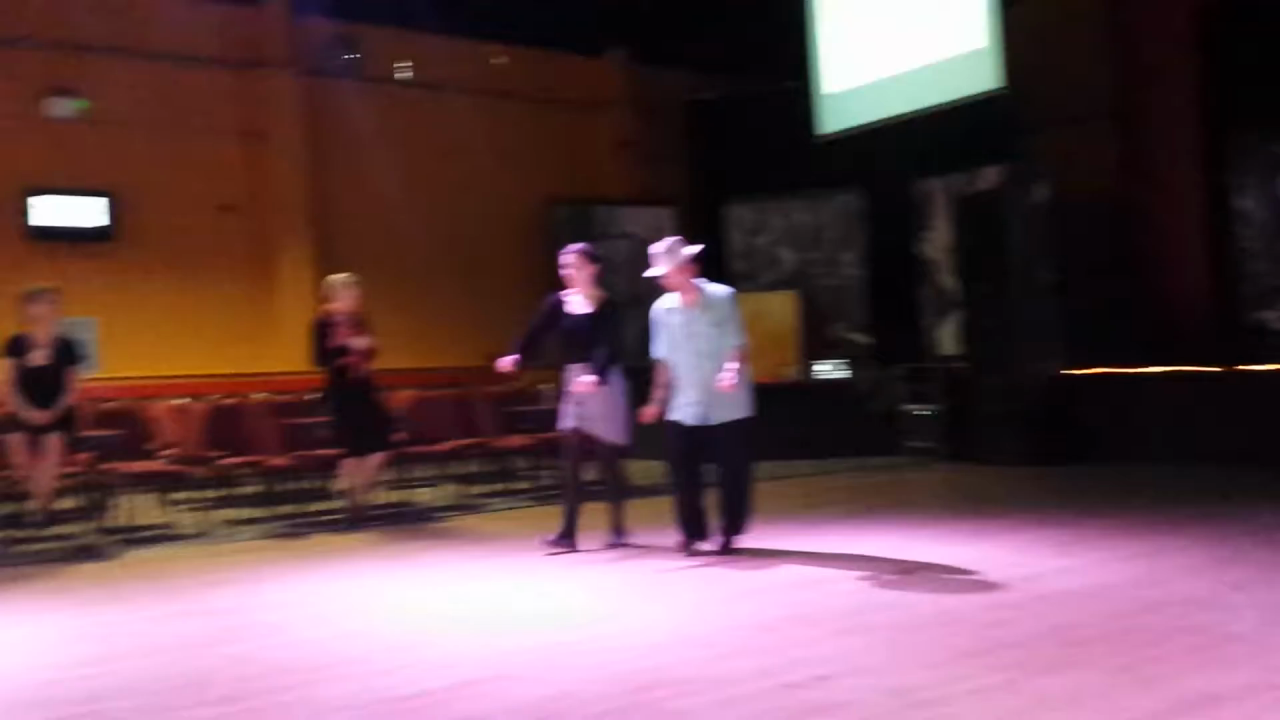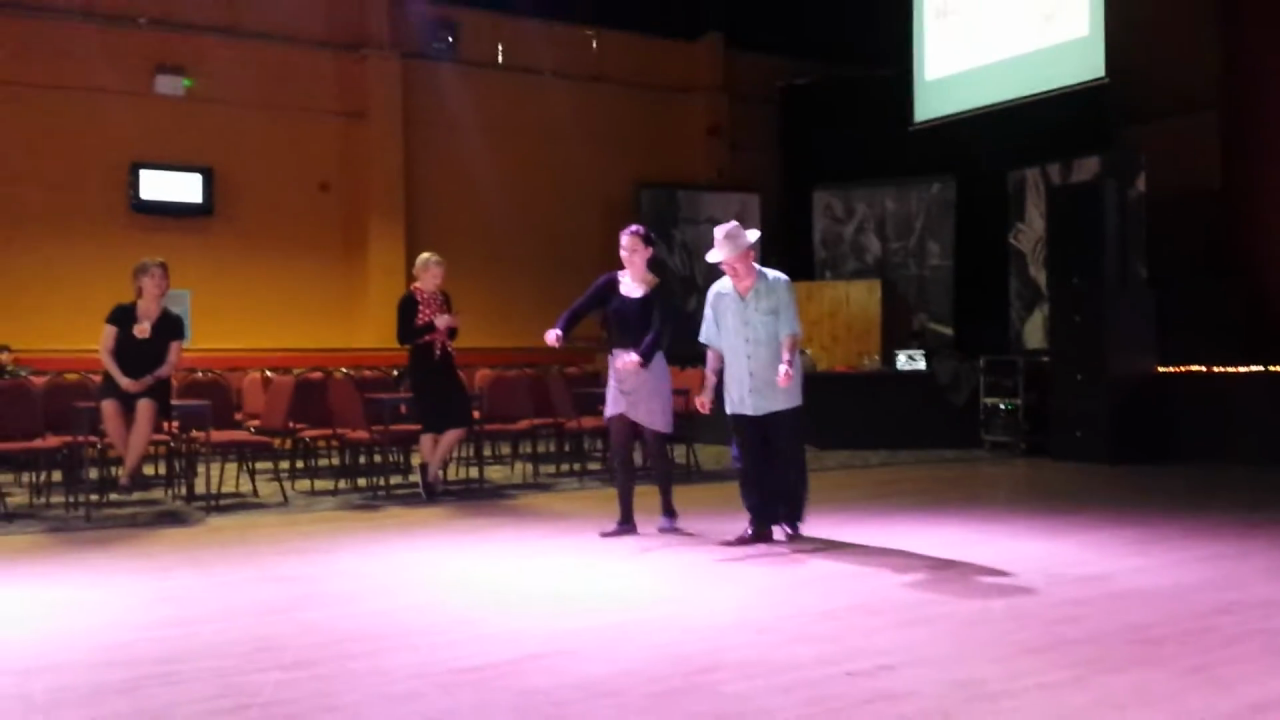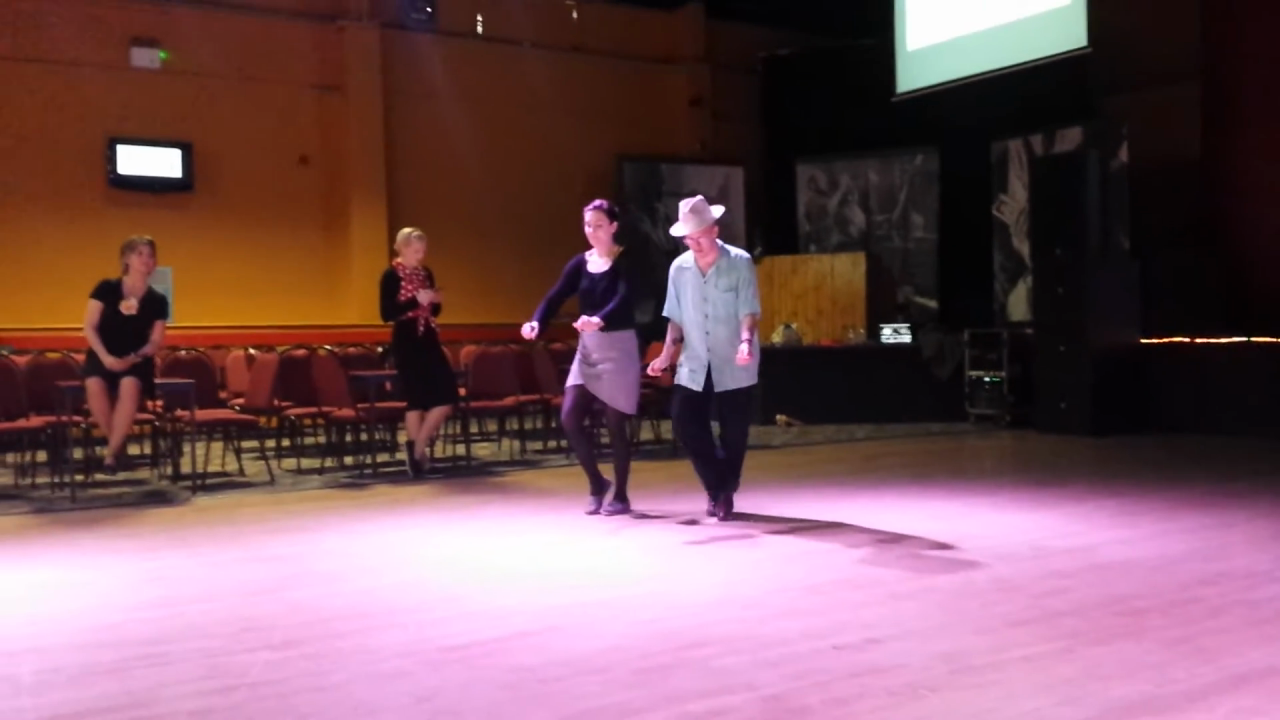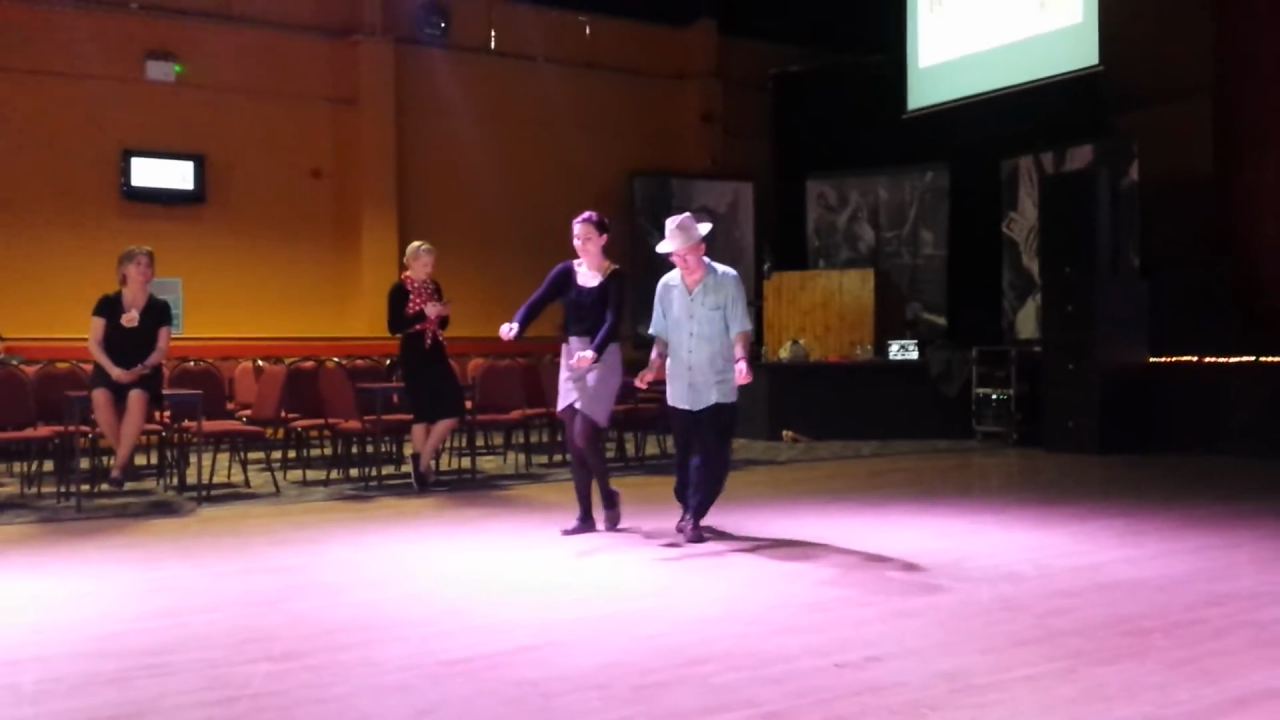
dt=0.4s
person 1, frame 1
left shoulder: (722, 298)
right shoulder: (662, 310)
left elbow: (735, 344)
right elbow: (665, 359)
left wrist: (733, 369)
right wrist: (658, 399)
left hip: (727, 404)
right hip: (685, 407)
left knee: (733, 469)
right knee: (682, 464)
left ankle: (730, 532)
right ankle: (694, 531)
person 1, frame 2
left shoulder: (778, 285)
right shoulder: (717, 294)
left elbow: (789, 332)
right elbow: (714, 345)
left wrist: (786, 363)
right wrist: (708, 387)
left hip: (779, 393)
right hip: (740, 395)
left knee: (788, 458)
right knee: (750, 462)
left ankle: (789, 518)
right ankle: (760, 523)
person 1, frame 3
left shoulder: (740, 263)
right shoulder: (679, 268)
left elbow: (749, 312)
right elbow: (677, 319)
left wrist: (746, 341)
right wrist: (666, 354)
left hip: (734, 368)
right hip: (693, 366)
left knee: (733, 435)
right knee: (686, 427)
left ankle: (723, 492)
right ankle: (718, 487)
person 1, frame 4
left shoulder: (727, 281)
right shoulder: (666, 286)
left elbow: (739, 329)
right elbow: (662, 336)
left wrist: (741, 360)
right wrist: (653, 367)
left hip: (718, 386)
right hip: (680, 387)
left knee: (710, 452)
right knee: (686, 453)
left ankle: (694, 517)
right ankle: (689, 511)
person 2, frame 1
left shoulder: (606, 305)
right shoulder: (557, 303)
left elbow: (609, 346)
right elbow: (536, 333)
left wrist: (597, 376)
right wrist: (516, 356)
left hip: (604, 383)
right hip: (573, 385)
left knee: (608, 459)
right knee: (572, 459)
left ankle: (617, 527)
right ankle: (568, 533)
person 2, frame 2
left shoulder: (658, 290)
right shoulder: (610, 282)
left elbow: (659, 331)
right elbow: (581, 308)
left wrist: (640, 357)
right wrist: (560, 330)
left hip: (650, 369)
right hip: (618, 370)
left knee: (654, 445)
right knee: (620, 447)
left ankle: (668, 511)
right ankle: (625, 518)
person 2, frame 3
left shoulder: (624, 260)
right shoulder: (580, 263)
left elbow: (622, 298)
right elbow: (556, 297)
left wrist: (599, 320)
right wrist: (536, 322)
left hip: (619, 345)
right hip: (587, 348)
left knee: (615, 425)
right knee: (570, 418)
left ankle: (621, 495)
right ankle: (597, 483)
person 2, frame 4
left shoulder: (614, 277)
right shoulder: (565, 271)
left elbow: (613, 320)
right elbow: (538, 301)
left wrist: (594, 352)
right wrist: (516, 325)
left hip: (602, 359)
right hip: (570, 357)
left knee: (584, 436)
right knee: (573, 441)
left ankle: (608, 495)
right ankle: (585, 515)
person 3, frame 1
left shoulder: (358, 319)
right shoulder: (324, 322)
right elbow: (321, 359)
left wrist: (368, 347)
right wrist: (349, 347)
left hip: (362, 385)
right hip: (341, 387)
left knee: (380, 441)
right knee: (354, 444)
left ankle: (356, 492)
right ankle: (354, 498)
person 3, frame 2
left shoulder: (443, 298)
right shoulder: (409, 300)
right elbow: (403, 338)
left wrist: (453, 326)
right wrist: (432, 325)
left hip: (444, 363)
right hip: (422, 365)
left knee: (461, 419)
right knee: (431, 421)
left ankle: (431, 469)
right ankle: (430, 475)
person 3, frame 3
left shoulder: (426, 274)
right shoulder: (391, 276)
right elbow: (386, 314)
left wrist: (436, 302)
right wrist: (415, 301)
left hip: (428, 339)
right hip: (406, 341)
left knee: (447, 395)
right knee: (416, 399)
left ankle: (418, 447)
right ankle: (416, 453)
person 3, frame 4
left shoulder: (434, 286)
right shoulder: (400, 289)
right elbow: (394, 327)
left wrist: (444, 314)
right wrist: (422, 314)
left hip: (436, 352)
right hip: (413, 354)
left knee: (453, 408)
right knee: (423, 411)
left ankle: (423, 461)
right ankle: (422, 466)
person 4, frame 1
left shoulder: (66, 346)
right shoulder: (16, 344)
left elbow: (71, 389)
right elbow: (9, 386)
left wrist: (55, 411)
right wrist: (26, 411)
left hip: (56, 414)
right hip: (25, 413)
left knee: (53, 440)
right knee: (16, 440)
left ankle: (42, 501)
right ankle: (39, 496)
person 4, frame 2
left shoulder: (173, 321)
right shoulder: (121, 313)
left elbow: (171, 363)
right elbow: (105, 352)
left wrist: (149, 380)
right wrist: (121, 379)
left hip: (153, 383)
right hip: (119, 380)
left knee: (145, 408)
right knee: (109, 407)
left ankle: (127, 471)
right ankle: (132, 465)
person 4, frame 3
left shoulder: (158, 301)
right shoulder: (106, 288)
left elbow: (155, 342)
right elbow: (89, 327)
left wrist: (133, 358)
right wrist: (105, 357)
left hip: (136, 361)
right hip: (101, 357)
left knee: (129, 386)
right knee: (94, 386)
left ankle: (112, 451)
right ankle: (116, 443)
person 4, frame 4
left shoulder: (160, 308)
right shoulder: (107, 303)
left elbow: (162, 349)
right elbow: (94, 343)
left wrist: (141, 368)
right wrist: (112, 369)
left hip: (144, 372)
right hip: (109, 369)
left knee: (137, 398)
right knee: (101, 397)
left ankle: (119, 464)
right ankle: (124, 455)
